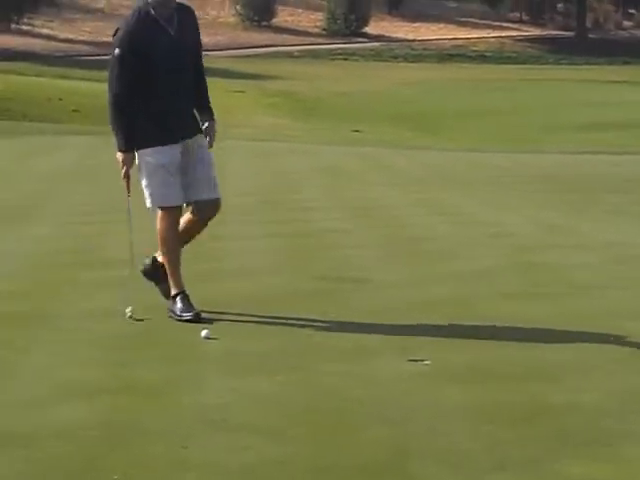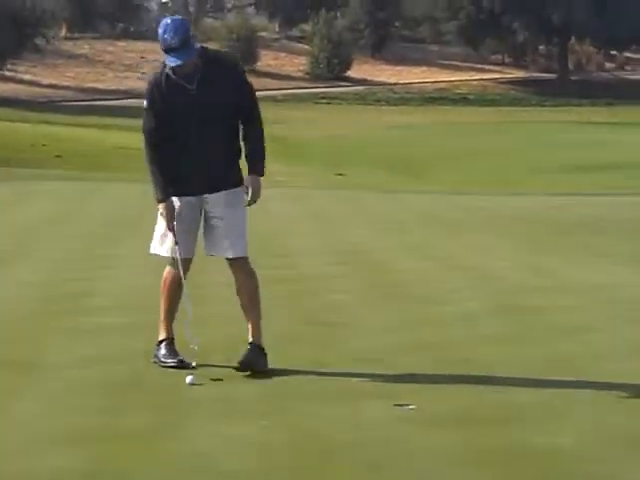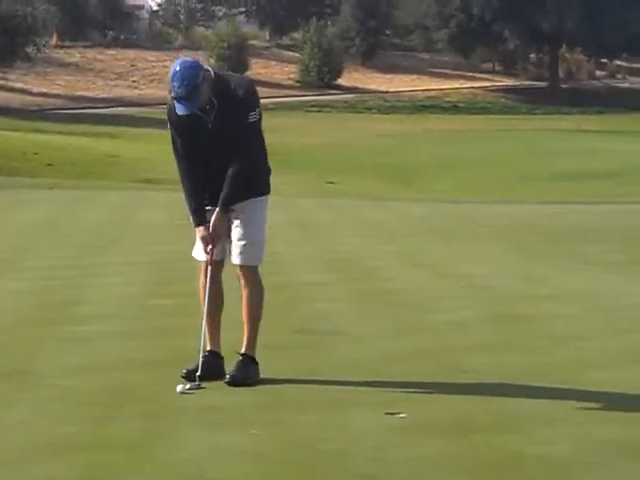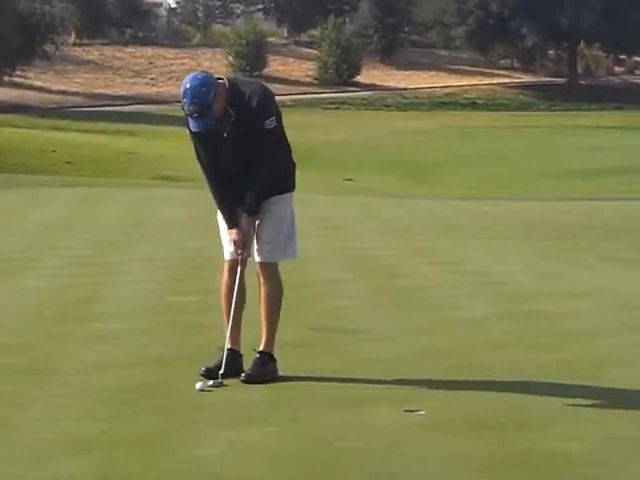
dt=0.5s
person 1, frame 1
right shoulder: (132, 31)
right elbow: (119, 93)
left wrist: (206, 116)
right wrist: (124, 146)
left hip: (188, 130)
right hip: (152, 137)
left knee: (208, 206)
right knee: (169, 209)
left ankle: (159, 262)
right ankle: (176, 293)
person 1, frame 2
left shoulder: (227, 69)
right shoulder: (158, 85)
left elbow: (251, 121)
right elbow: (154, 144)
left wrist: (256, 171)
right wrist: (162, 196)
left hip: (225, 185)
right hip: (180, 188)
left knee: (238, 260)
right knee: (177, 262)
left ankle: (256, 345)
right ankle: (164, 341)
person 1, frame 3
left shoulder: (241, 93)
right shoulder: (177, 109)
left elbow: (244, 158)
right elbow: (187, 166)
left wrist: (223, 210)
right wrist: (199, 219)
left hip: (247, 191)
right hip: (206, 195)
left knee: (246, 269)
right knee: (209, 269)
left ankle: (248, 357)
right ankle: (213, 354)
person 1, frame 4
left shoulder: (257, 99)
right shoulder: (197, 115)
left elbow: (265, 162)
right elbow: (212, 172)
left wrist: (250, 213)
right wrist: (231, 221)
left hip: (271, 190)
right hip: (231, 195)
left knee: (266, 266)
right knee: (232, 266)
left ankle: (266, 355)
right ankle: (232, 352)
